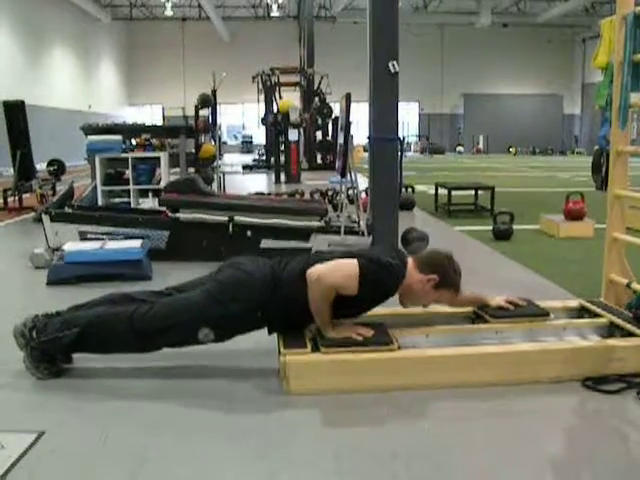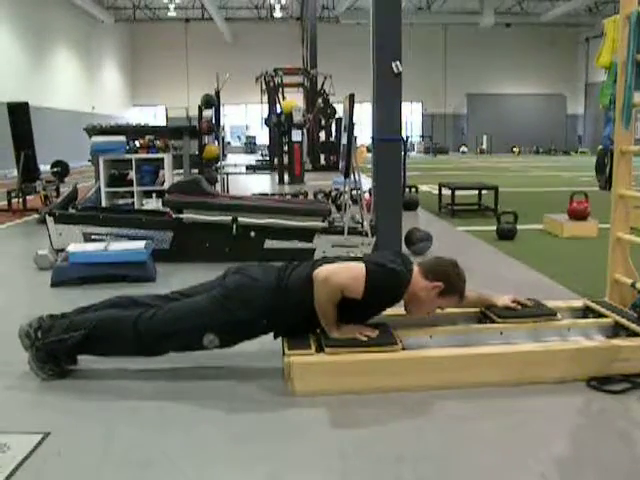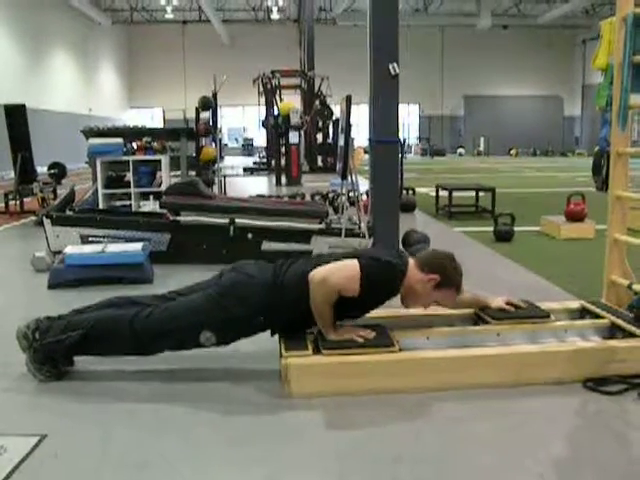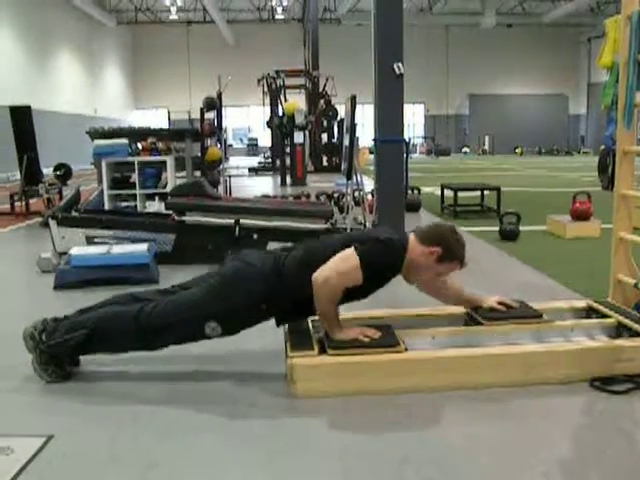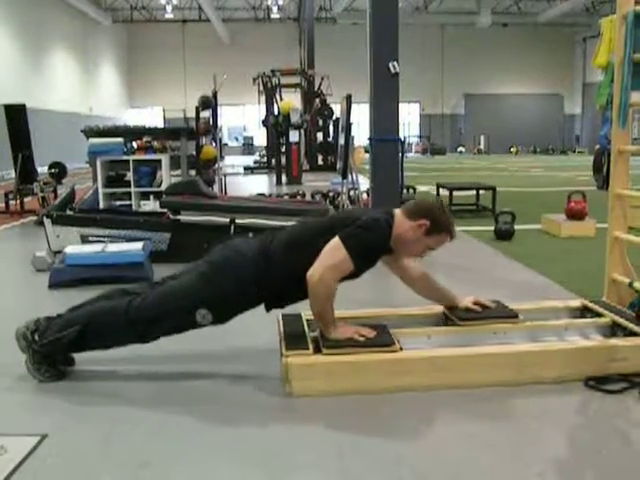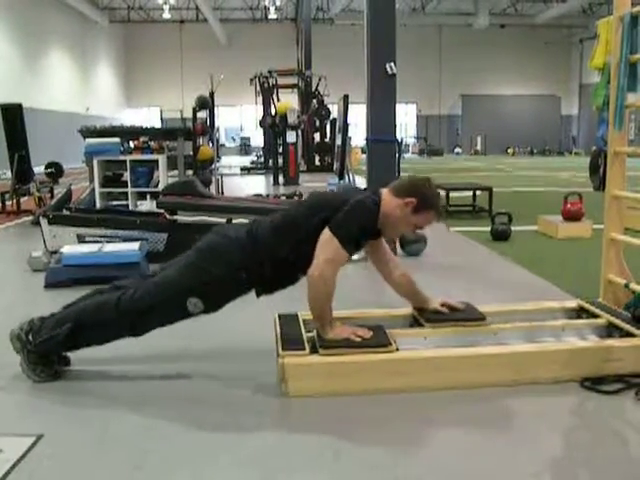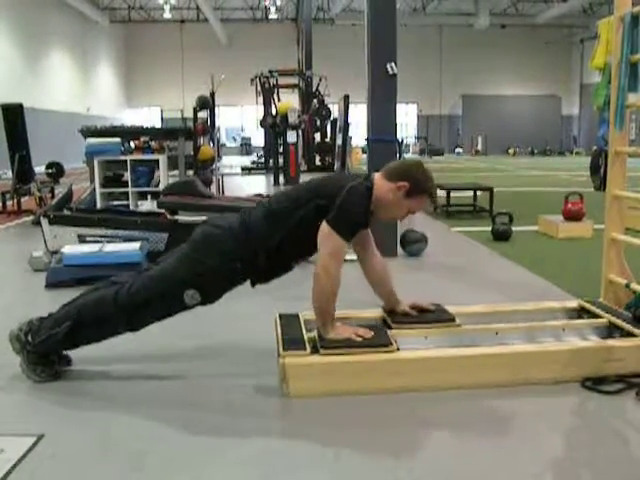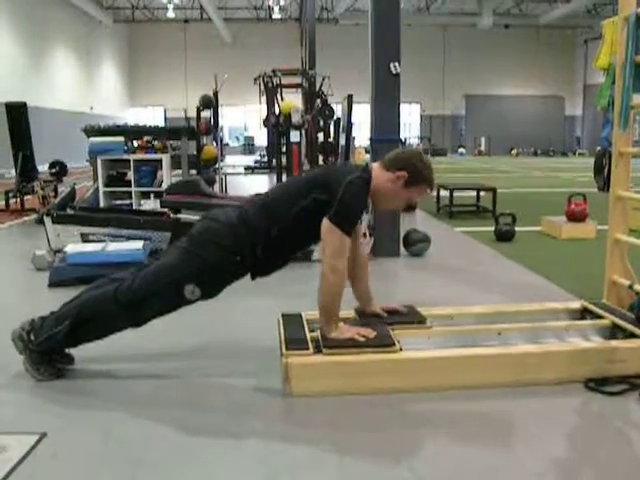
dt=0.3s
person 1, frame 1
left shoulder: (397, 263)
right shoulder: (386, 274)
left elbow: (441, 291)
right elbow: (318, 276)
left wrist: (487, 300)
right wrist: (329, 327)
left hip: (250, 277)
right hip: (248, 299)
left knee: (151, 308)
right knee: (146, 326)
left ankle: (51, 326)
right ankle: (44, 337)
person 1, frame 2
left shoulder: (401, 268)
right shoulder: (392, 281)
left elbow: (445, 291)
right elbow: (325, 276)
left wrist: (493, 299)
right wrist: (334, 328)
left hip: (255, 284)
right hip: (253, 304)
left knee: (156, 309)
right knee: (150, 330)
left ankle: (56, 327)
right ankle: (49, 336)
person 1, frame 3
left shoulder: (397, 264)
right shoulder: (388, 273)
left elbow: (442, 294)
right elbow: (321, 278)
left wrist: (487, 301)
right wrist: (329, 330)
left hip: (253, 280)
right hip: (251, 302)
left knee: (153, 311)
right knee: (147, 329)
left ankle: (53, 329)
right ankle: (48, 340)
person 1, frame 4
left shoulder: (398, 247)
right shoulder: (387, 249)
left elbow: (433, 287)
right elbow: (324, 279)
left wrist: (478, 301)
right wrist: (334, 329)
left hip: (255, 272)
right hip: (253, 290)
left knee: (158, 305)
right knee: (153, 324)
left ankle: (59, 330)
right ankle: (52, 340)
person 1, frame 5
left shoulder: (384, 227)
right shoulder: (375, 229)
left elbow: (413, 275)
right elbow: (319, 277)
left wrist: (455, 301)
right wrist: (330, 327)
left hip: (245, 259)
right hip: (243, 276)
left knee: (147, 302)
right knee: (144, 317)
left ankle: (51, 330)
right ankle: (46, 341)
person 1, frame 6
left shoulder: (369, 210)
right shoulder: (361, 209)
left elbow: (389, 266)
right elbow: (321, 272)
left wrist: (425, 304)
right wrist: (327, 327)
left hip: (234, 251)
right hip: (231, 263)
left knee: (140, 296)
right knee: (137, 309)
left ankle: (44, 332)
right ankle: (37, 340)
person 1, frame 7
left shoulder: (358, 195)
right shoulder: (355, 196)
left elbow: (370, 258)
right elbow: (326, 266)
left wrist: (396, 305)
right wrist: (328, 328)
left hip: (229, 240)
right hip: (227, 253)
left knee: (137, 291)
right knee: (134, 303)
left ankle: (43, 333)
right ankle: (36, 340)
person 1, frame 8
left shoulder: (353, 184)
right shoulder: (353, 188)
left elbow: (355, 251)
right elbow: (333, 262)
left wrist: (367, 304)
right wrist: (331, 327)
left hip: (227, 235)
right hip: (226, 246)
left knee: (139, 287)
right knee: (136, 298)
left ankle: (45, 332)
right ankle: (38, 339)
